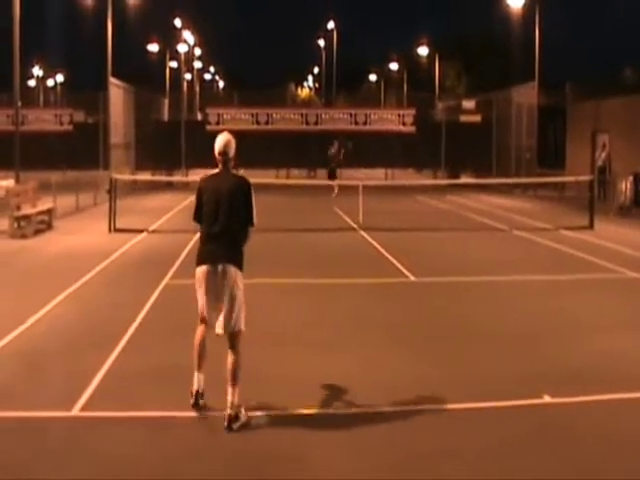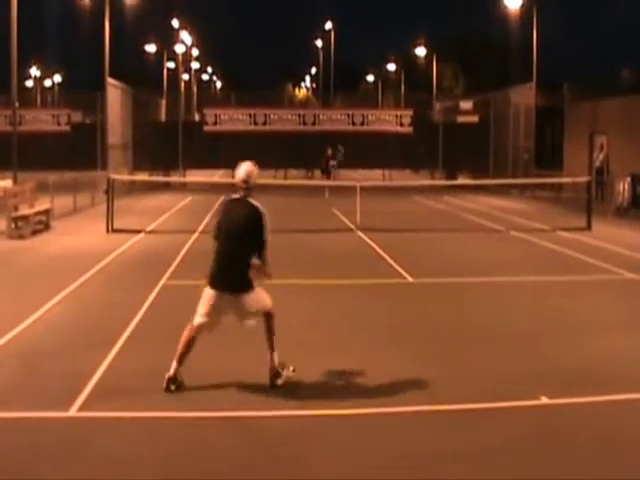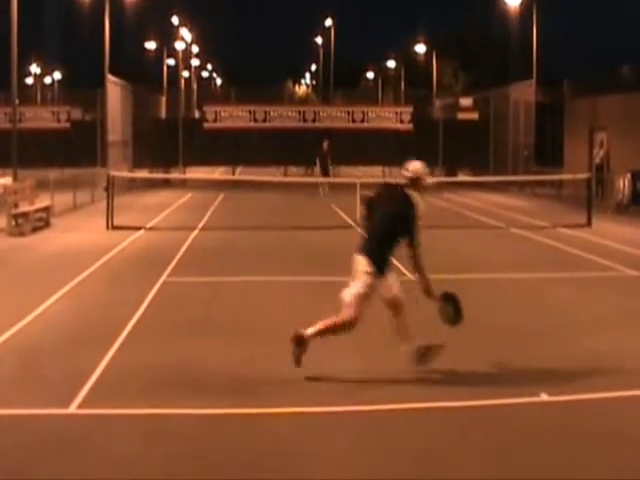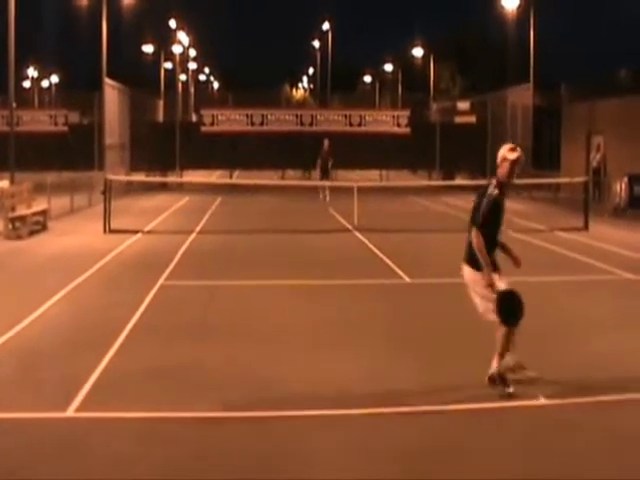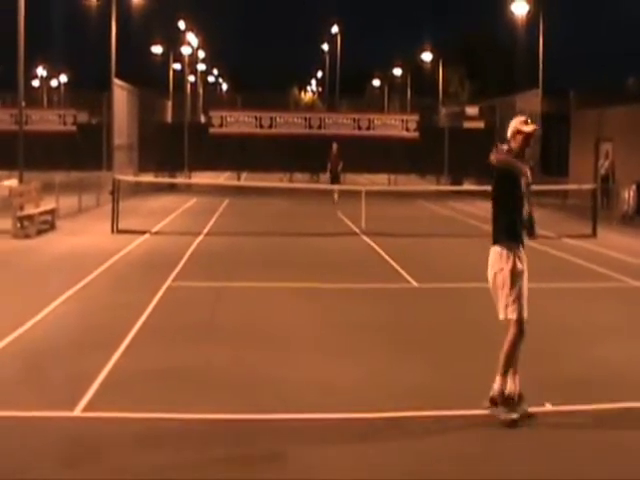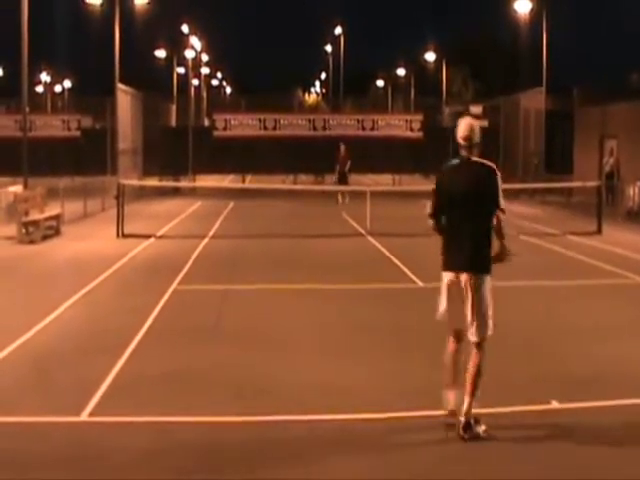
dt=0.5s
person 1, frame 1
left shoulder: (204, 184)
right shoulder: (242, 185)
left elbow: (200, 222)
right elbow: (247, 231)
left hip: (205, 260)
right hip: (230, 263)
left knee: (204, 322)
right knee: (233, 336)
left ankle: (198, 386)
right ankle: (232, 408)
person 1, frame 2
left shoulder: (226, 206)
right shoulder: (256, 212)
right elbow: (261, 253)
right wrist: (263, 268)
left hip: (216, 281)
right hip: (240, 285)
left knee: (195, 327)
right knee: (268, 311)
left ankle: (173, 374)
right ankle: (275, 370)
person 1, frame 3
left shoulder: (386, 189)
right shoulder: (411, 205)
right elbow: (414, 250)
right wrist: (426, 284)
left hip: (369, 255)
right hip: (372, 263)
left knee: (396, 302)
right knee: (350, 318)
left ankle: (413, 349)
right ankle: (306, 336)
person 1, frame 4
left shoulder: (499, 191)
right shoulder: (491, 194)
right elbow: (476, 234)
left wrist: (507, 250)
right wrist: (488, 272)
left hip: (485, 264)
right hip: (478, 268)
left ankle: (509, 360)
right ankle: (496, 372)
person 1, frame 5
left shoulder: (516, 163)
right shoulder: (506, 155)
right elbow: (494, 157)
left wrist: (525, 224)
right wrist: (522, 166)
left hip: (514, 248)
right hip: (505, 251)
left knee: (519, 321)
right knee: (516, 323)
left ankle: (511, 391)
right ankle: (498, 391)
person 1, frame 6
left shoulder: (444, 174)
right shoulder: (488, 171)
left elbow: (435, 222)
right elbow: (496, 219)
right wrist: (501, 245)
left hip: (450, 266)
right hip: (476, 268)
left knee: (454, 336)
right knee: (477, 344)
left ankle: (451, 402)
right ankle: (467, 418)
